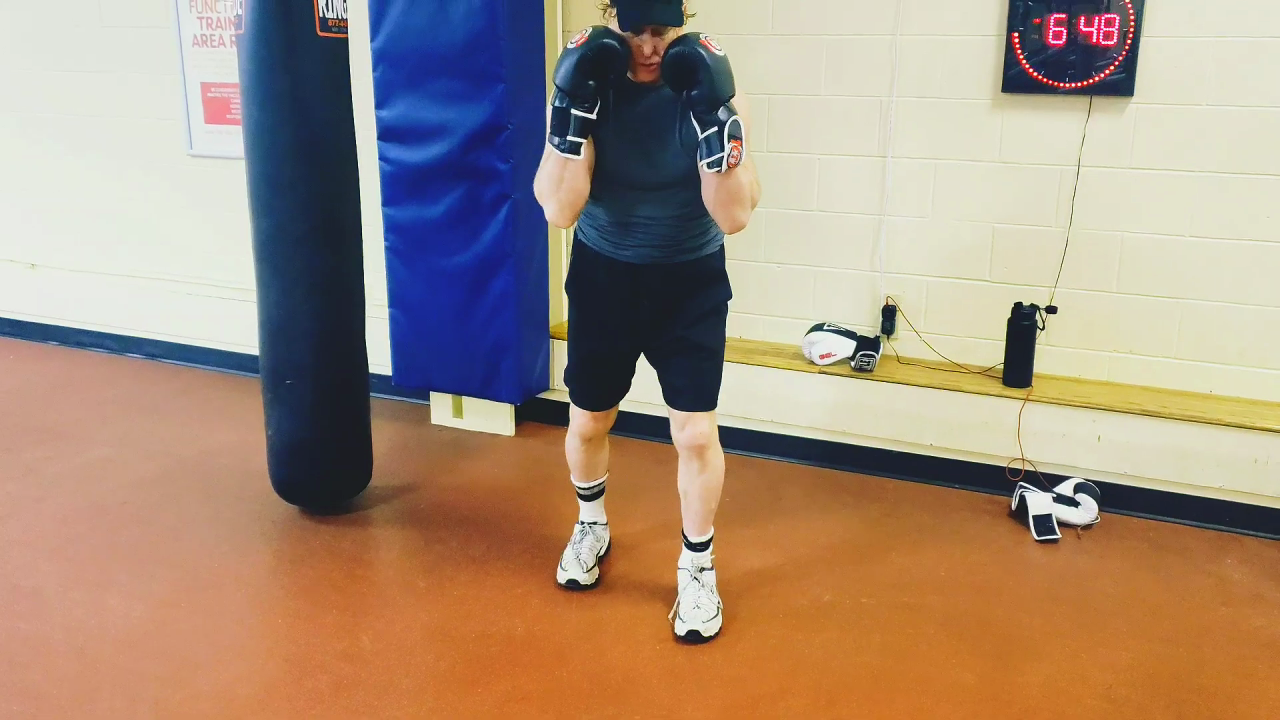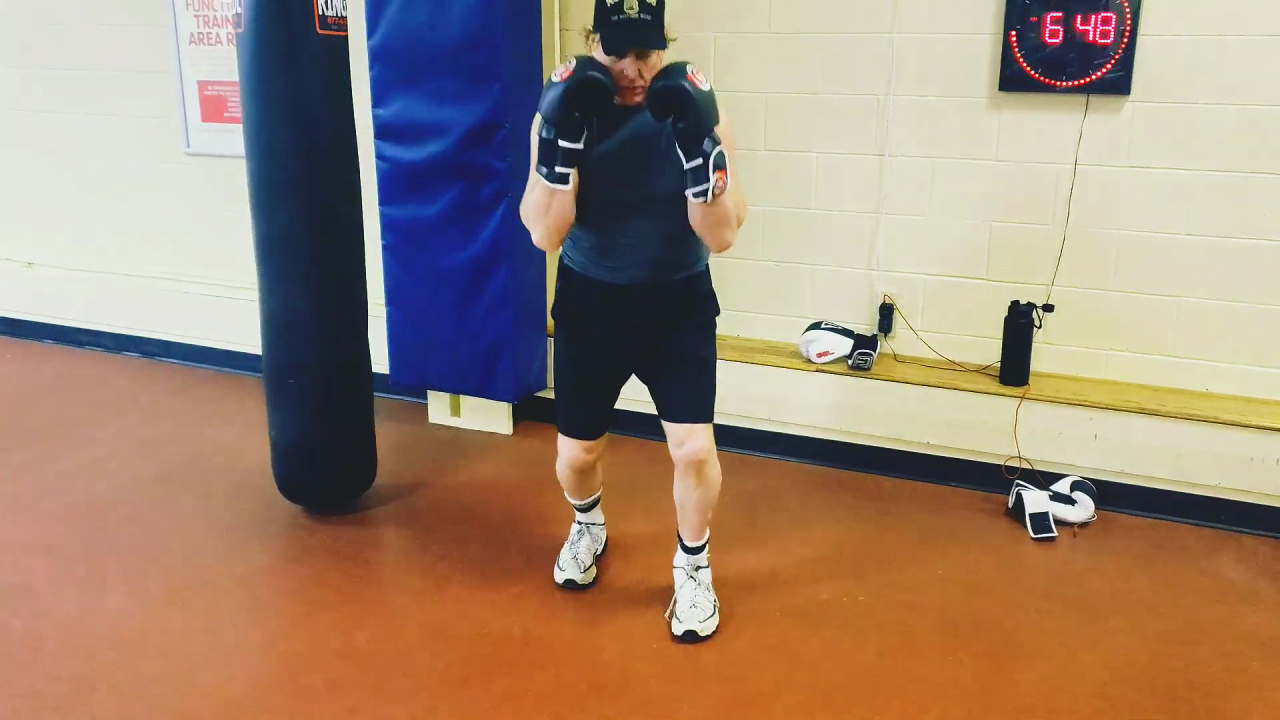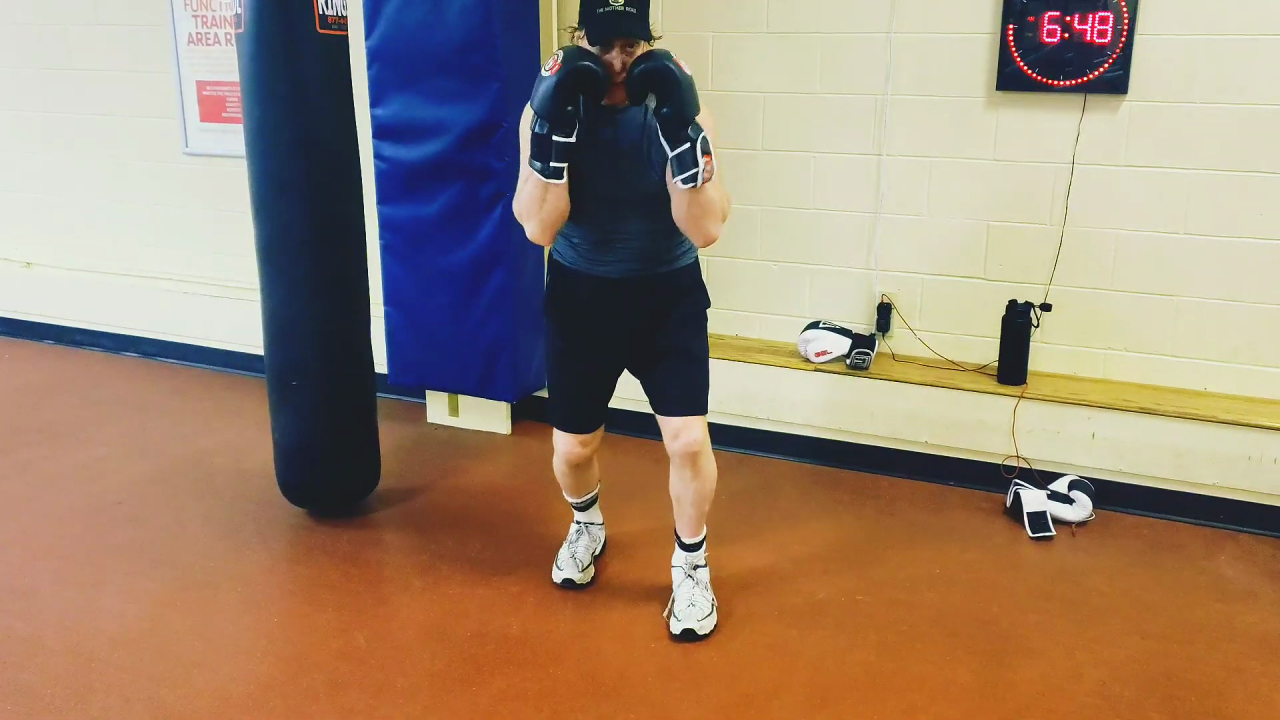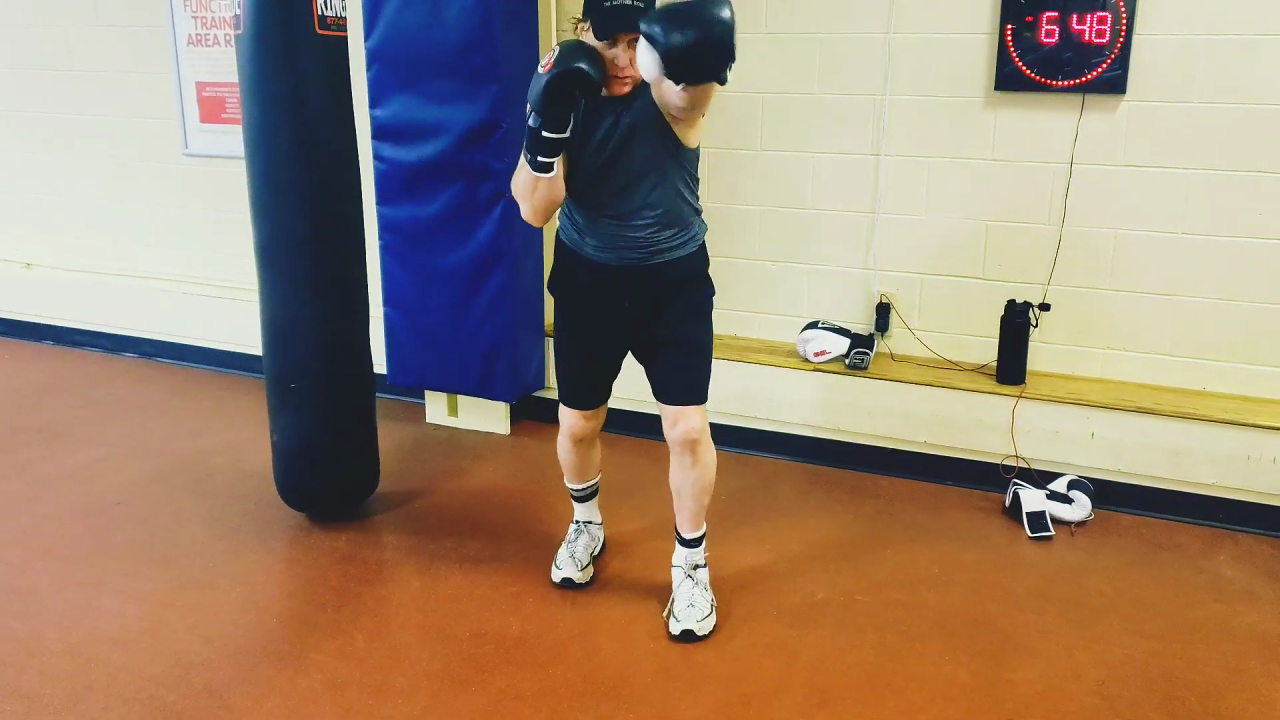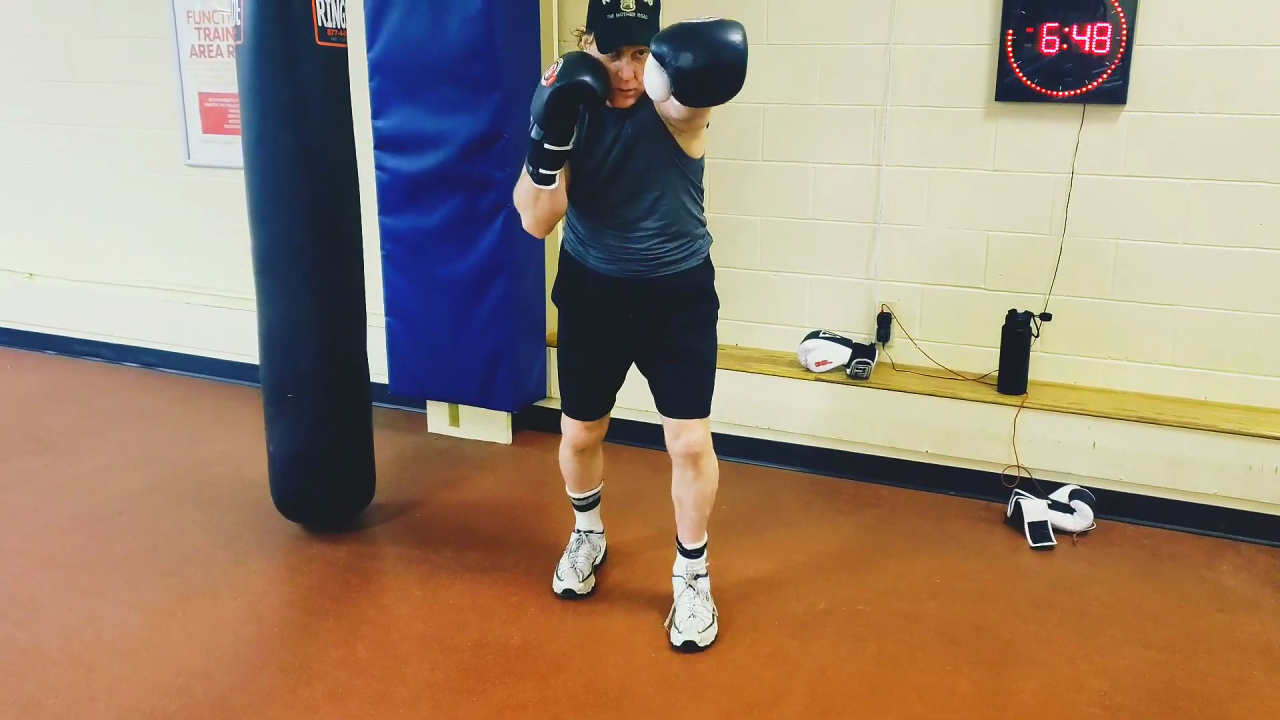
dt=0.4s
person 1, frame 1
left shoulder: (711, 90)
right shoulder: (586, 87)
left elbow: (734, 215)
right elbow: (559, 210)
left wrist: (715, 113)
right wrist: (573, 107)
left hip: (690, 284)
right hip: (603, 278)
left knee: (696, 433)
right knee: (588, 422)
left ankle: (697, 567)
right ankle: (591, 526)
person 1, frame 2
left shoulder: (697, 114)
right shoulder: (563, 112)
left elbow: (721, 237)
right elbow: (545, 235)
left wrist: (699, 142)
right wrist: (560, 136)
left hip: (679, 303)
right hip: (590, 302)
left knee: (694, 450)
right knee: (577, 453)
left ankle: (692, 568)
right ankle: (588, 527)
person 1, frame 3
left shoulder: (676, 107)
right shoulder: (548, 110)
left elbow: (705, 229)
right elbow: (538, 228)
left wrist: (681, 128)
right wrist: (554, 127)
left hip: (669, 296)
right hip: (581, 297)
left knee: (689, 442)
right knee: (572, 447)
left ankle: (691, 566)
right ankle: (587, 526)
person 1, frame 4
left shoulder: (669, 86)
right shoulder: (564, 94)
left elbow: (693, 83)
right elbow: (534, 209)
right wrist: (546, 123)
left hip: (673, 282)
right hip: (588, 280)
left knee: (687, 428)
right knee: (577, 422)
left ankle: (690, 565)
right ankle: (586, 524)
person 1, frame 5
left shoulder: (671, 101)
right shoulder: (571, 103)
left elbow: (690, 88)
right elbow: (536, 221)
left wrist: (692, 69)
right wrist: (549, 134)
left hip: (678, 294)
right hip: (592, 291)
left knee: (690, 443)
right knee: (579, 433)
left ankle: (691, 575)
right ankle: (588, 534)
